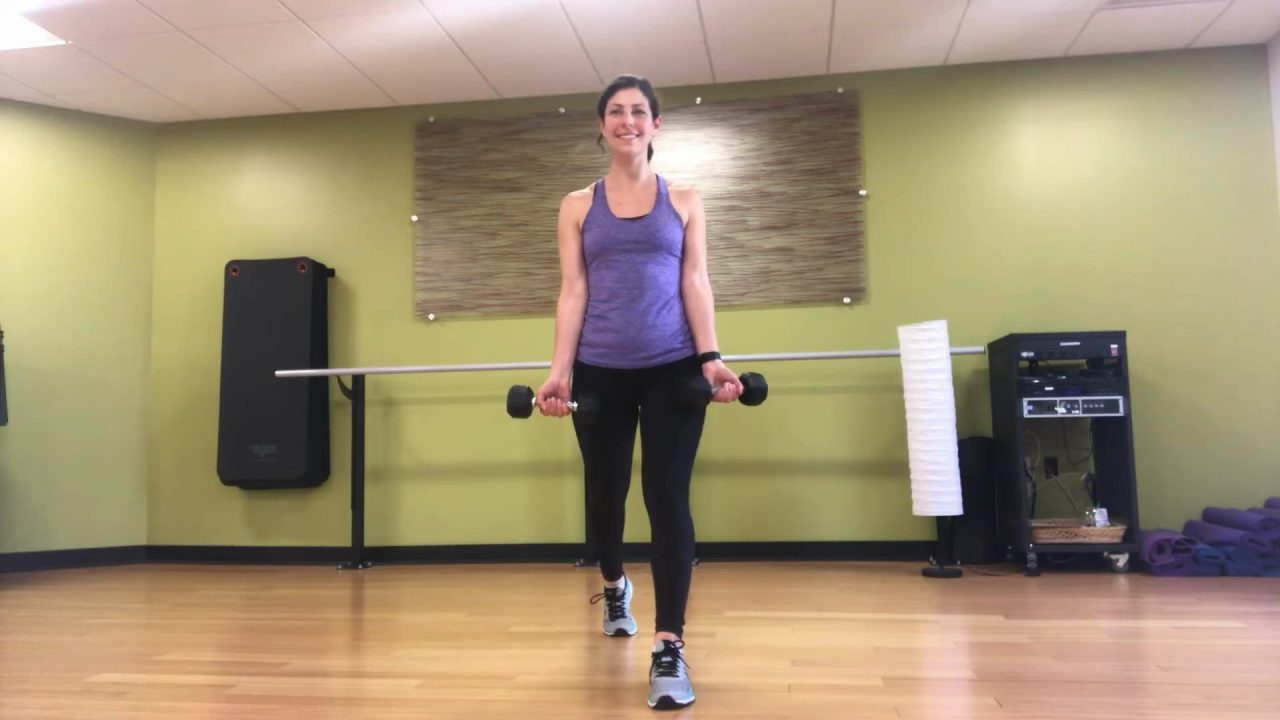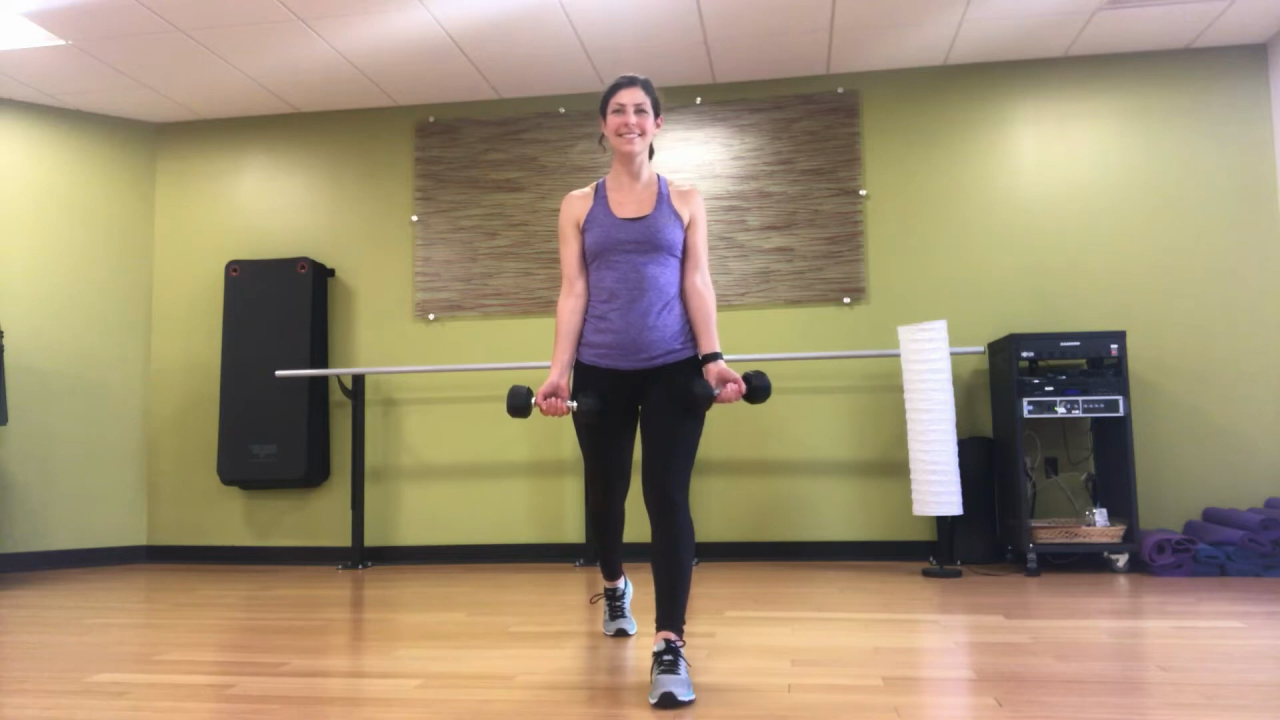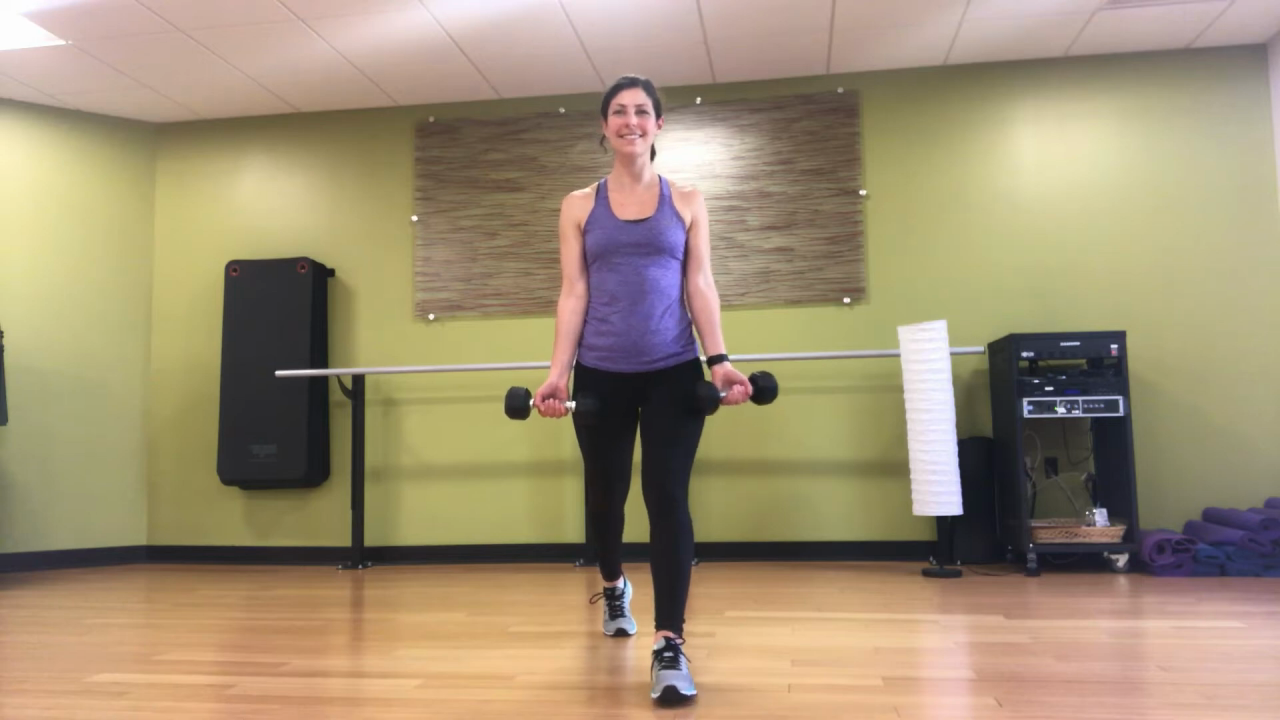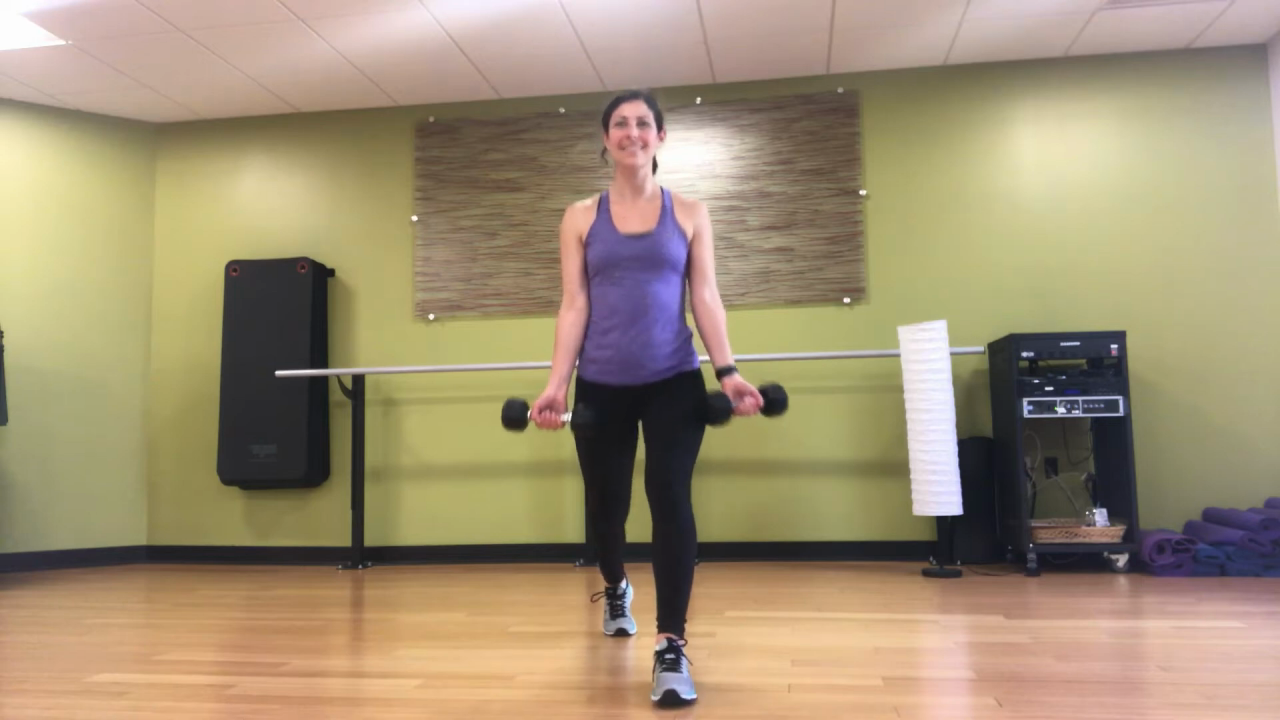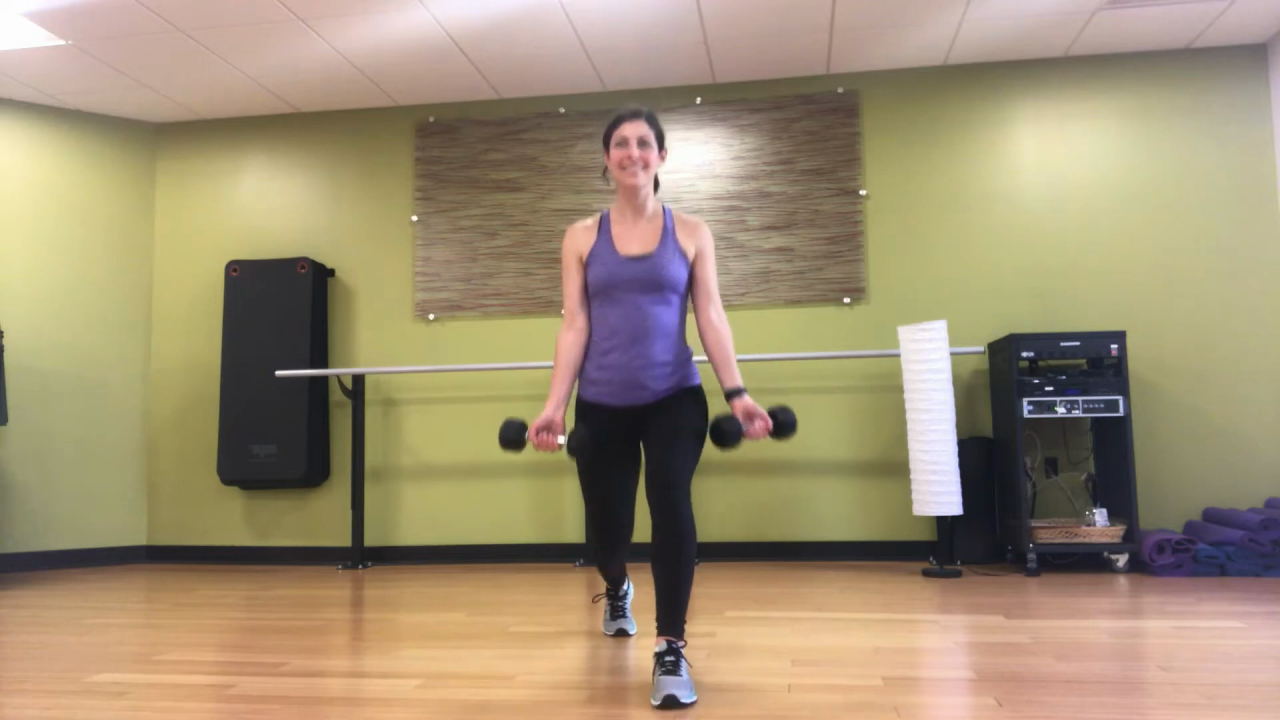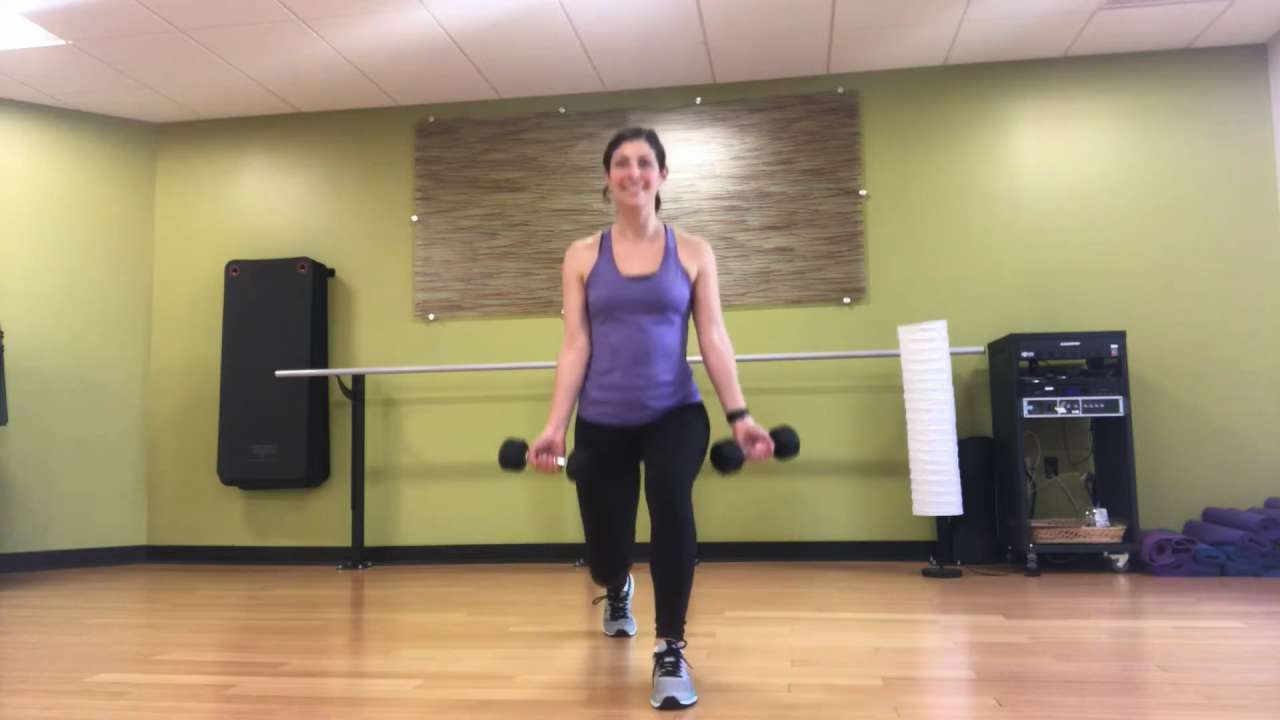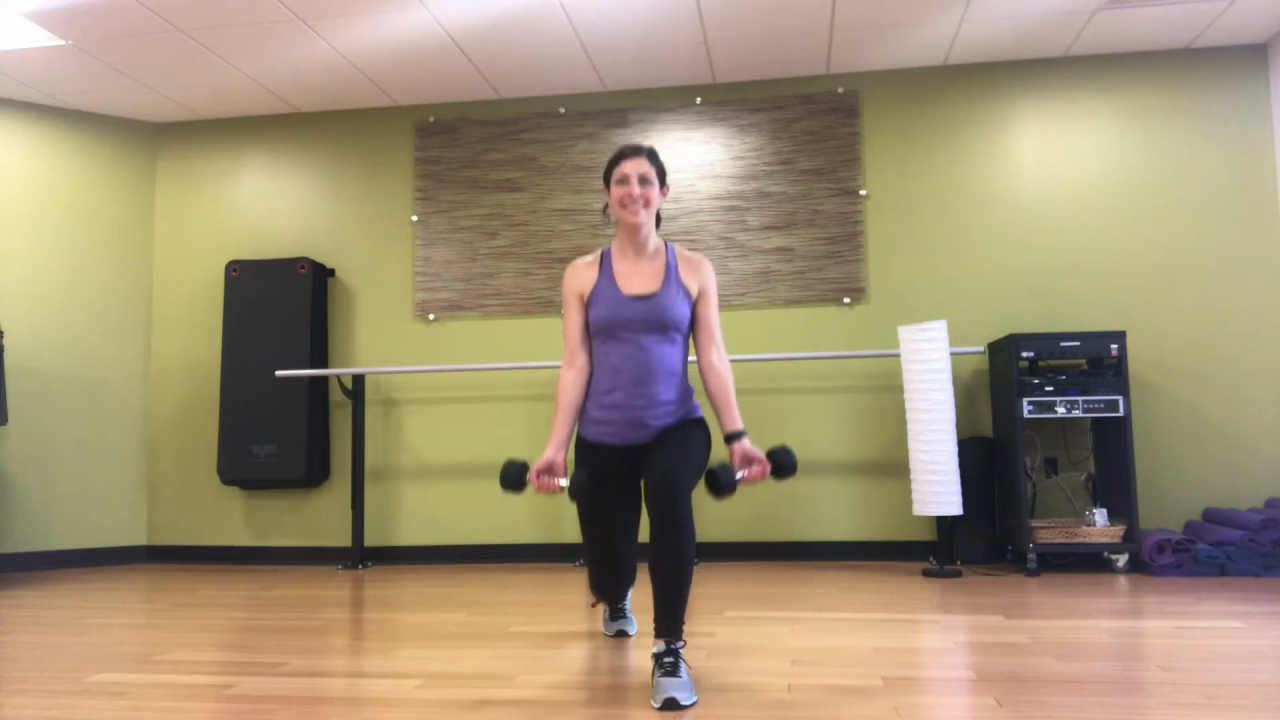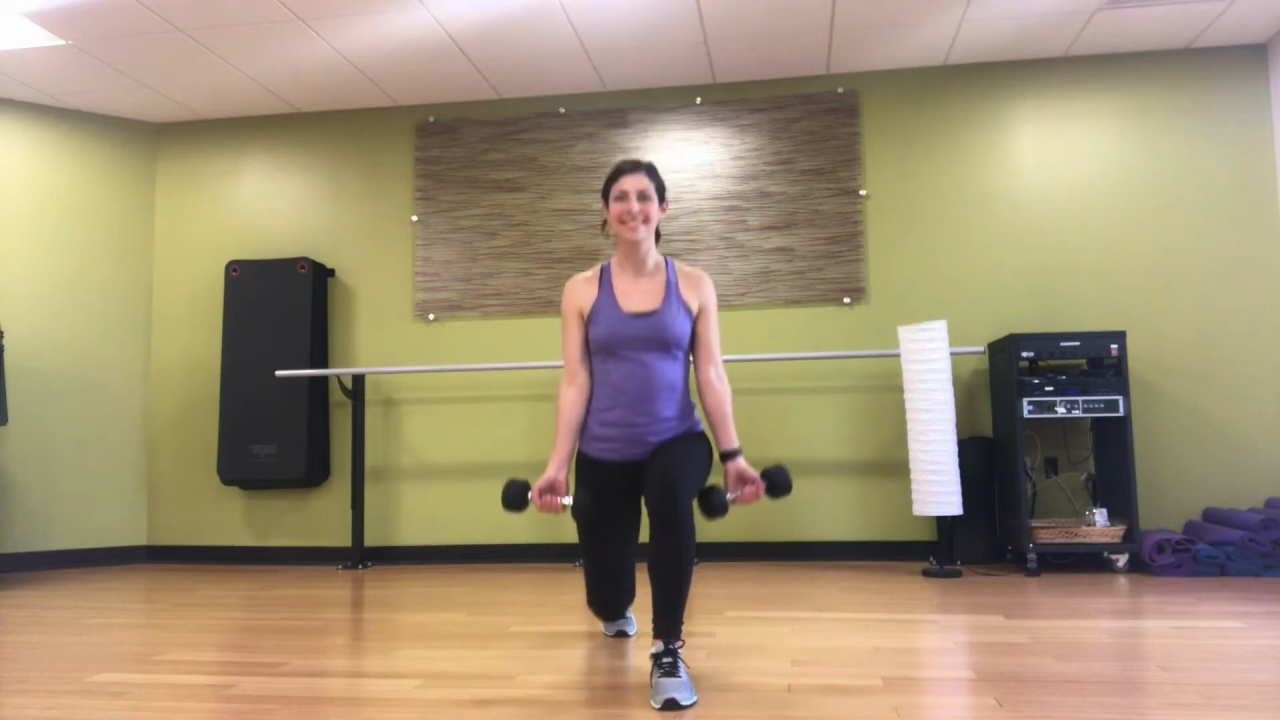
dt=0.1s
person 1, frame 1
left shoulder: (684, 200)
right shoulder: (578, 205)
left elbow: (695, 283)
right elbow: (573, 292)
left wrist: (711, 358)
right wrist: (559, 370)
left hip: (671, 367)
right hip: (601, 369)
left knee: (667, 496)
right knee: (606, 491)
left ankle: (668, 648)
right ankle: (614, 586)
person 1, frame 2
left shoulder: (685, 199)
right shoulder: (578, 204)
left elbow: (697, 283)
right elbow: (573, 291)
left wrist: (713, 358)
right wrist: (559, 370)
left hip: (671, 367)
right hip: (601, 370)
left knee: (667, 496)
right knee: (605, 492)
left ankle: (669, 647)
right ankle: (614, 586)
person 1, frame 3
left shoulder: (687, 201)
right shoulder: (579, 206)
left elbow: (700, 285)
right elbow: (573, 294)
left wrist: (719, 360)
right wrist: (557, 371)
left hip: (672, 370)
right hip: (602, 373)
left knee: (666, 494)
right knee: (605, 493)
left ankle: (669, 645)
right ankle: (614, 588)
person 1, frame 4
left shoulder: (689, 212)
right shoulder: (580, 217)
left elbow: (705, 297)
right elbow: (574, 306)
left wrist: (727, 370)
right wrist: (557, 383)
left hip: (672, 380)
right hip: (603, 384)
left knee: (670, 494)
right knee: (606, 506)
left ankle: (671, 647)
right ankle: (615, 589)
person 1, frame 5
left shoulder: (691, 232)
right shoulder: (582, 237)
left elbow: (710, 317)
right elbow: (574, 325)
left wrist: (736, 393)
right wrist: (554, 405)
left hip: (673, 395)
right hip: (603, 403)
left knee: (669, 493)
right knee: (607, 532)
left ankle: (671, 649)
right ankle: (617, 589)
person 1, frame 6
left shoulder: (693, 252)
right shoulder: (582, 256)
left elbow: (713, 336)
right elbow: (574, 345)
left wrist: (739, 414)
right wrist: (555, 424)
left hip: (675, 411)
right hip: (603, 421)
left knee: (670, 495)
right knee: (606, 554)
left ankle: (670, 650)
right ankle: (619, 590)
person 1, frame 7
left shoulder: (694, 269)
right shoulder: (582, 274)
left elbow: (712, 357)
right elbow: (574, 365)
left wrist: (736, 436)
right wrist: (556, 445)
left hip: (675, 426)
right hip: (604, 437)
left knee: (669, 495)
right knee: (608, 579)
left ankle: (669, 651)
right ankle: (620, 600)
person 1, frame 8
left shoulder: (694, 285)
right shoulder: (581, 289)
left elbow: (711, 374)
right elbow: (575, 382)
left wrist: (732, 455)
right wrist: (558, 463)
left hip: (677, 438)
right hip: (604, 453)
left knee: (670, 497)
right knee: (607, 599)
left ankle: (668, 651)
right ankle: (619, 603)
